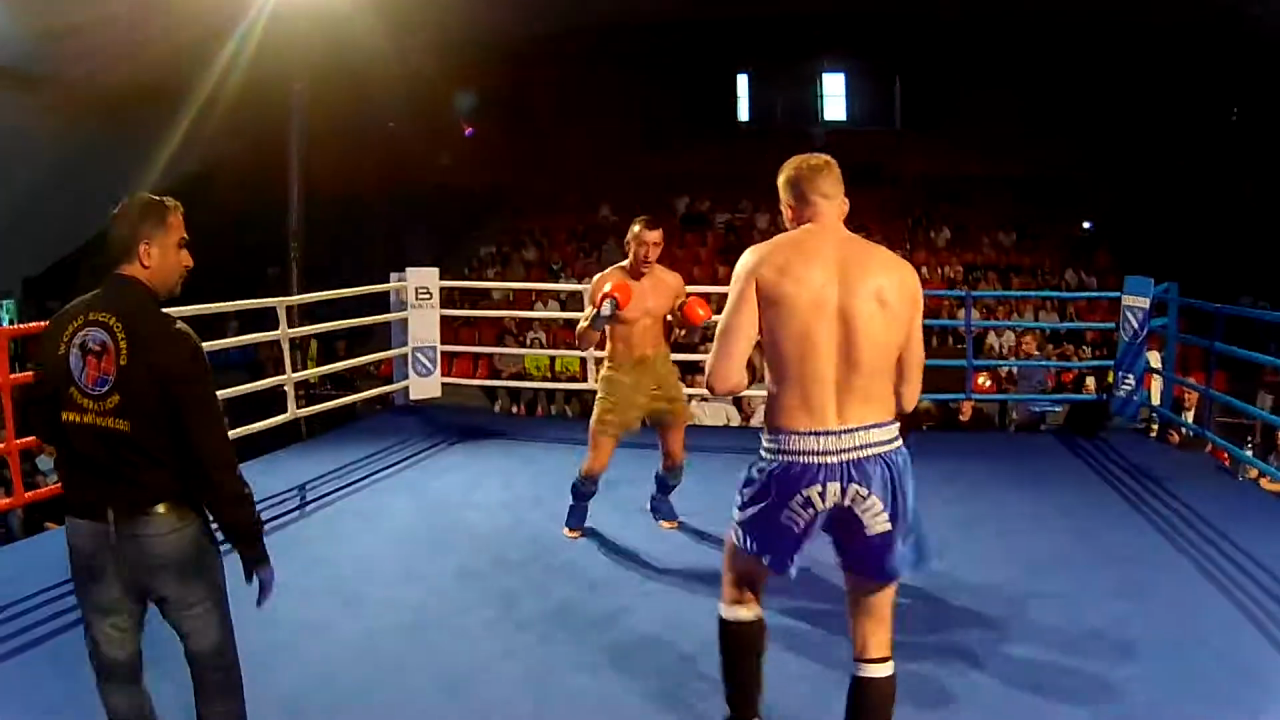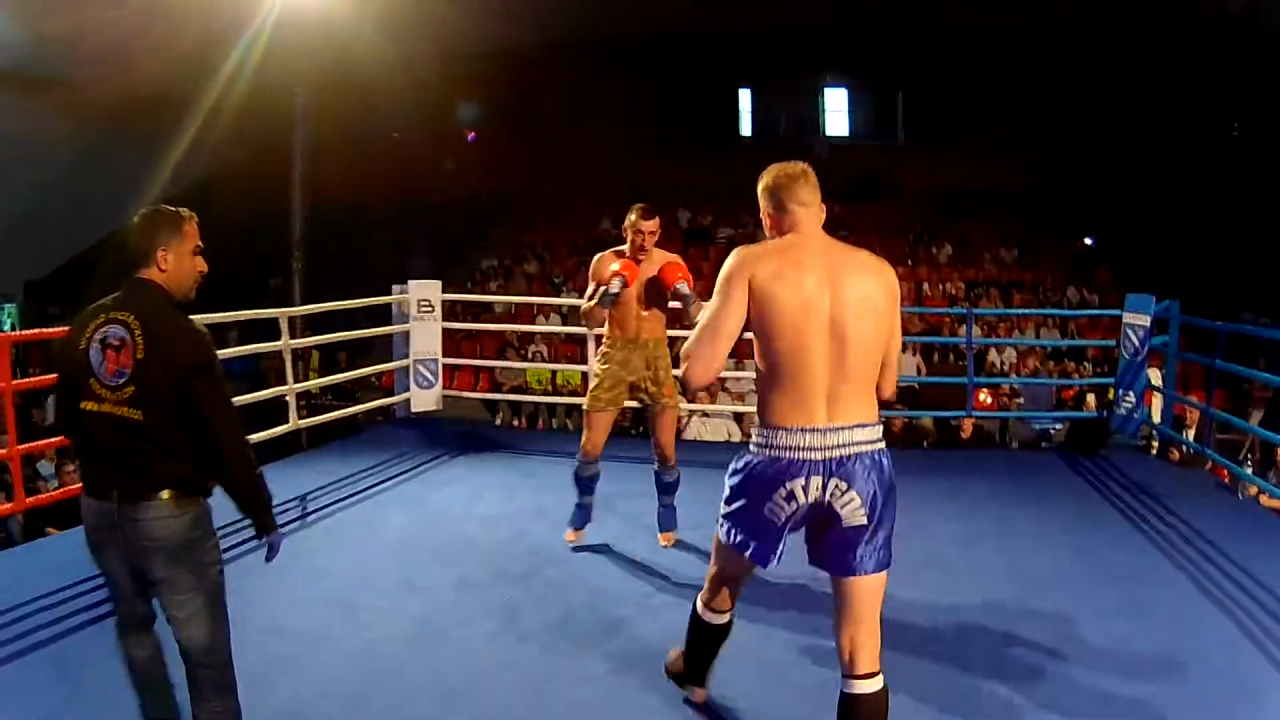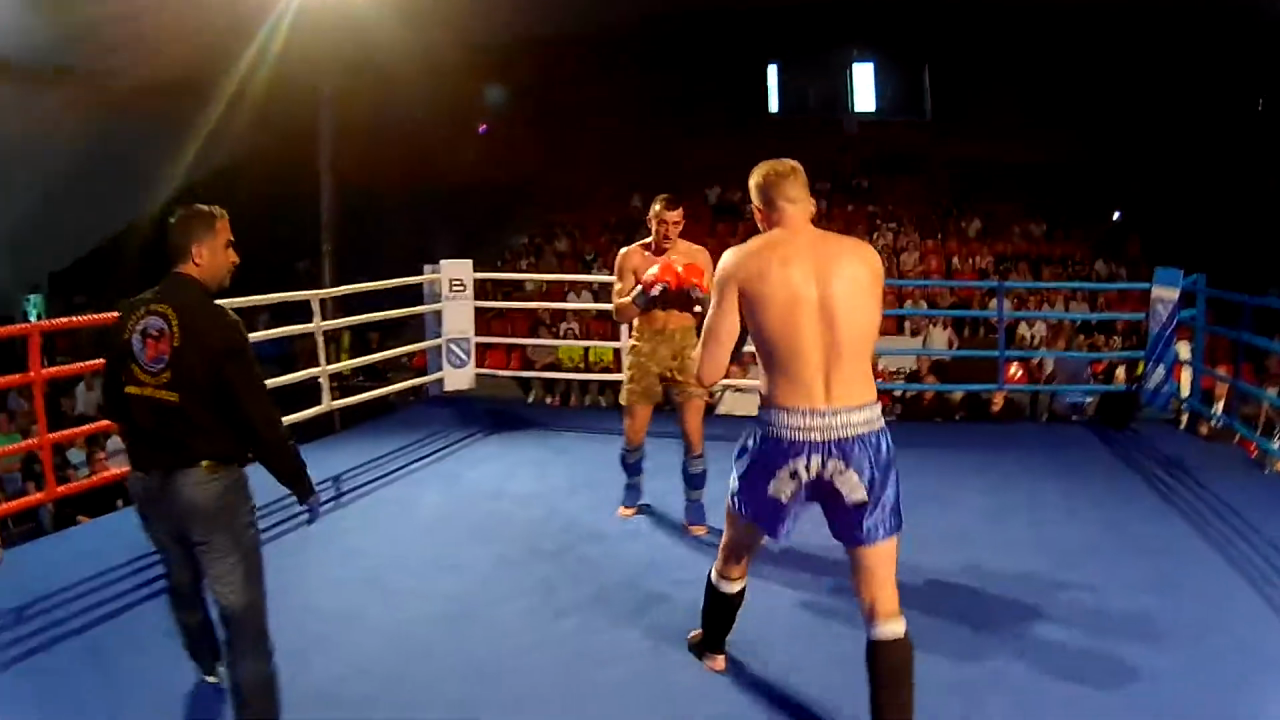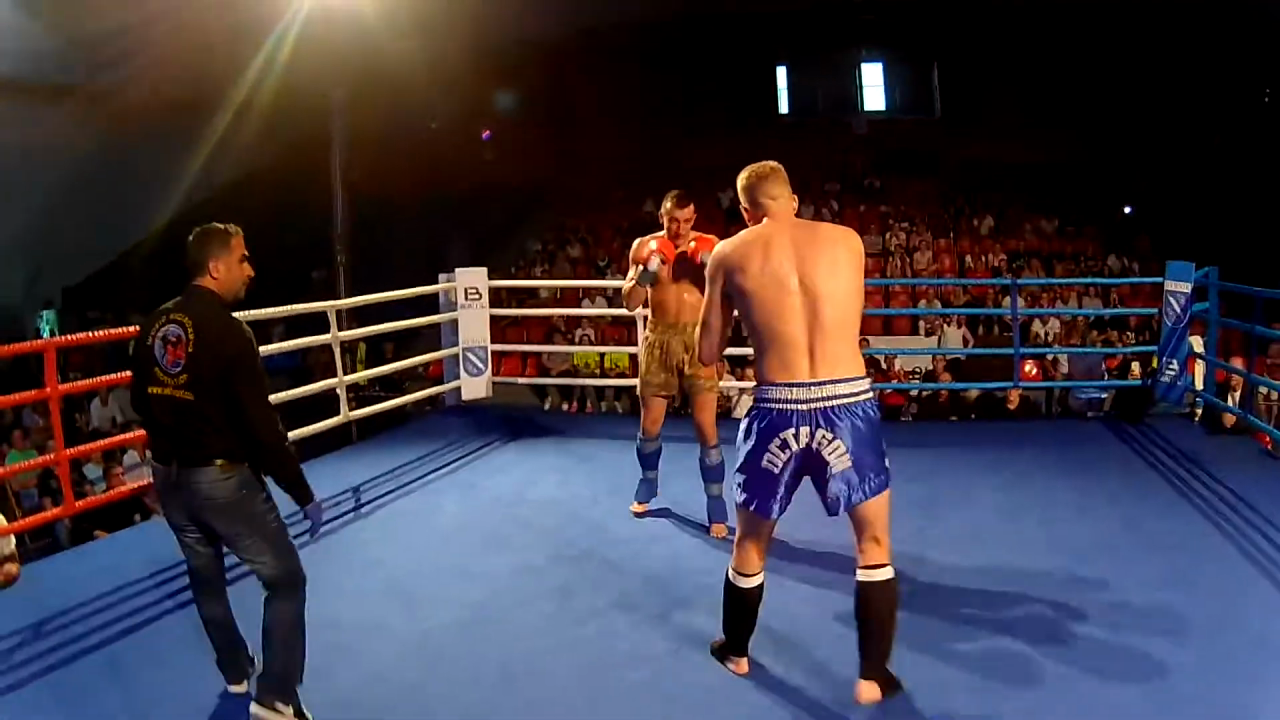
dt=0.2s
person 1, frame 1
left shoulder: (762, 261)
right shoulder: (900, 274)
left elbow: (723, 379)
right elbow: (908, 396)
left hip: (794, 463)
right hip: (876, 461)
left knee: (740, 580)
right knee: (873, 635)
person 1, frame 2
left shoulder: (750, 264)
right shoulder: (881, 274)
left elbow: (696, 372)
right elbow: (885, 387)
left wrist: (712, 318)
left hip: (780, 459)
right hip: (861, 459)
left knee: (724, 580)
right knee: (861, 644)
person 1, frame 3
left shoulder: (741, 263)
right shoulder: (865, 257)
left elbow: (707, 373)
left wrist: (732, 318)
left hip: (785, 435)
right hip: (860, 432)
left knee: (735, 551)
right knee: (881, 602)
left ankle: (712, 644)
person 1, frame 4
left shoulder: (730, 255)
right shoulder: (848, 241)
left elbow: (708, 353)
left hip: (778, 412)
right hip: (849, 406)
left knee: (750, 545)
right knee: (874, 546)
left ankle: (735, 650)
right ankle: (872, 675)
person 2, frame 1
left shoulder: (62, 328)
right shoulder: (169, 339)
left elbow: (49, 427)
right elbow: (212, 456)
right wrist: (253, 547)
left hip: (87, 530)
right hip: (165, 528)
left knee: (116, 666)
right knee: (211, 660)
person 2, frame 2
left shoulder: (86, 325)
right shoulder: (182, 336)
left elbow: (69, 420)
right elbow: (225, 442)
right wrist: (264, 517)
left hip: (100, 511)
right hip: (169, 514)
left knee: (133, 624)
right knee: (205, 655)
person 2, frame 3
left shoulder: (131, 317)
right shoulder: (215, 324)
left elbow: (115, 404)
right elbow: (259, 419)
right wrist: (302, 485)
left hip: (147, 483)
right hip: (208, 483)
left knee: (183, 584)
right knee: (243, 614)
left ankle: (208, 663)
person 2, frame 4
left shoulder: (155, 325)
right shoulder: (227, 332)
left elbow: (142, 402)
right elbow: (261, 425)
right wrist: (303, 494)
left hip: (170, 477)
right hip: (224, 478)
left knee: (206, 578)
right knee: (285, 579)
left ankle: (235, 671)
person 3, frame 1
left shoulder: (673, 282)
right shoulder: (605, 282)
left elbow: (684, 329)
right elbow: (583, 341)
left wrist: (695, 325)
right wrist: (599, 317)
left hip: (661, 371)
right hip: (620, 374)
left knee: (675, 457)
right knee: (595, 466)
left ankle: (660, 500)
right ankle: (578, 511)
person 3, frame 2
left shoulder: (671, 263)
right shoulder: (604, 262)
left elbow: (693, 318)
right elbow: (589, 321)
left wrist: (688, 296)
right wrist: (606, 294)
left hip: (656, 356)
right hip: (615, 356)
left knee: (665, 450)
right knee: (590, 446)
left ankle: (667, 511)
right ankle: (583, 509)
person 3, frame 3
left shoulder: (698, 255)
right shoulder: (630, 257)
right elbow: (620, 313)
left wrist: (703, 298)
right wrist: (643, 294)
left hip: (684, 347)
right hip: (644, 347)
left knee: (692, 438)
right knee: (633, 435)
left ankle: (694, 506)
right ankle: (633, 486)
person 3, frame 4
left shoulder: (710, 247)
right shoulder: (644, 247)
right elbow: (630, 302)
right wrist: (647, 271)
left hip: (698, 339)
right hip: (658, 339)
left knee: (706, 429)
right knee: (650, 425)
left ankle: (715, 503)
right ankle: (648, 481)
